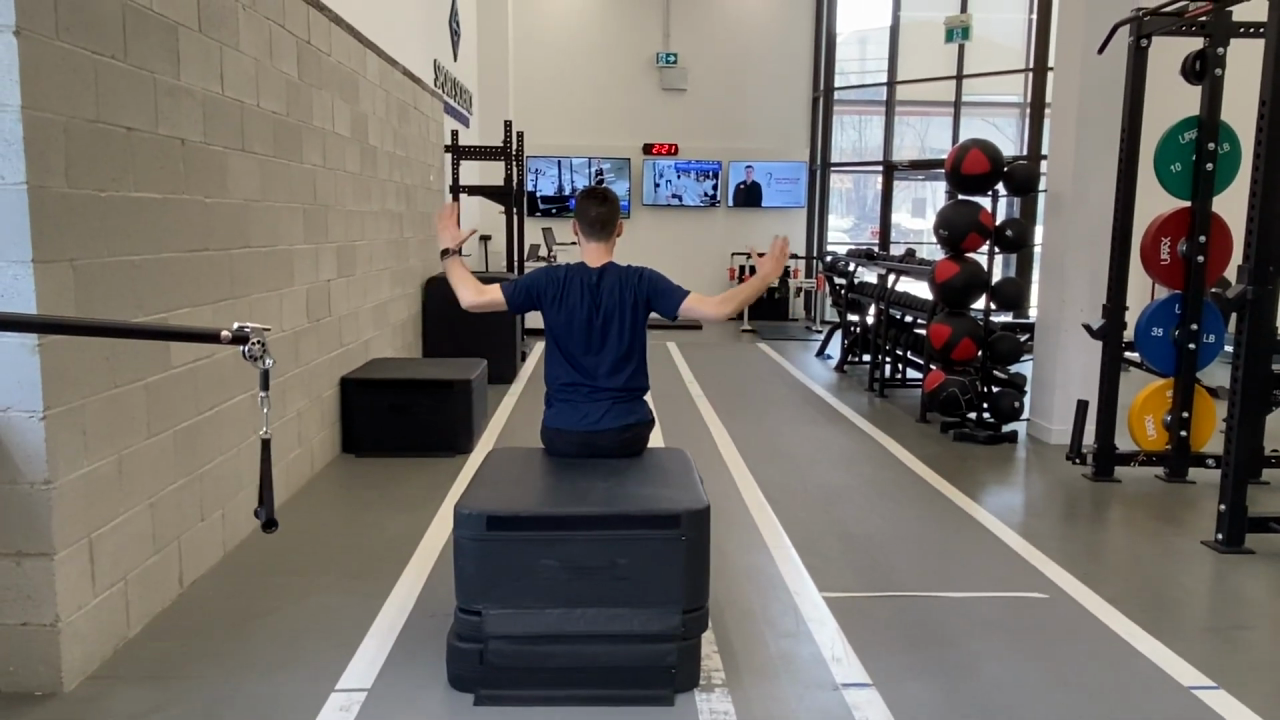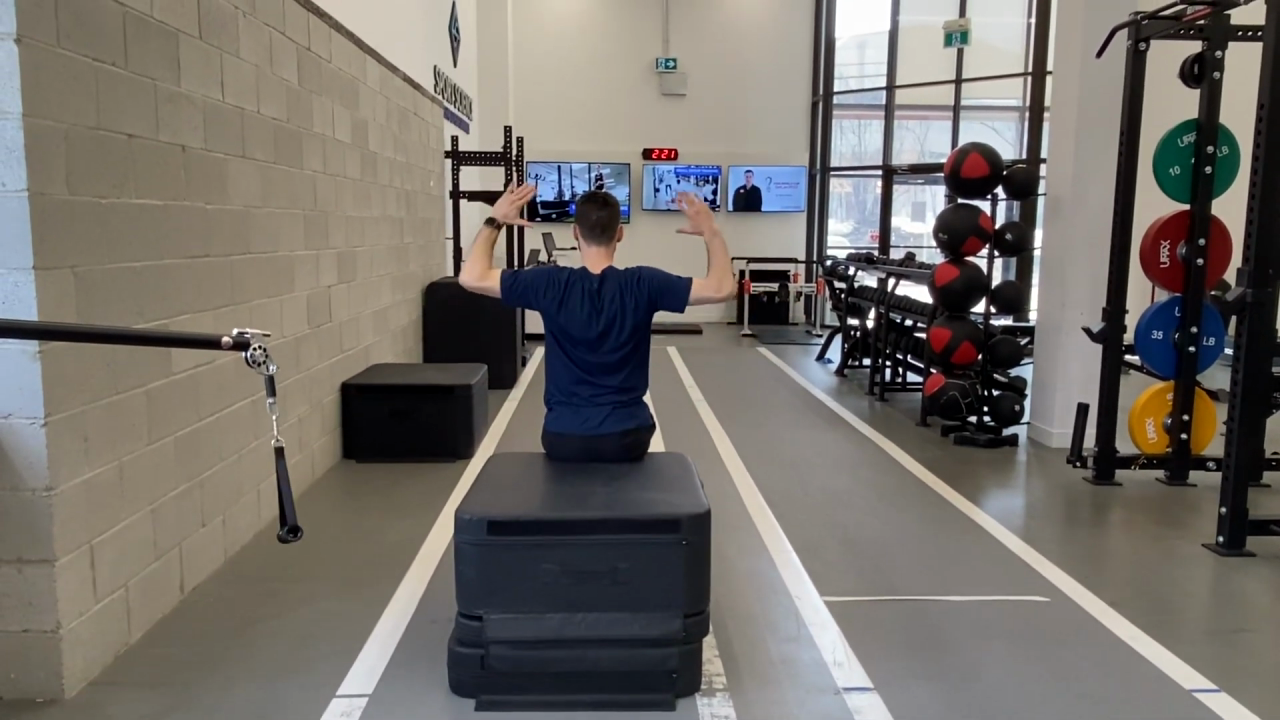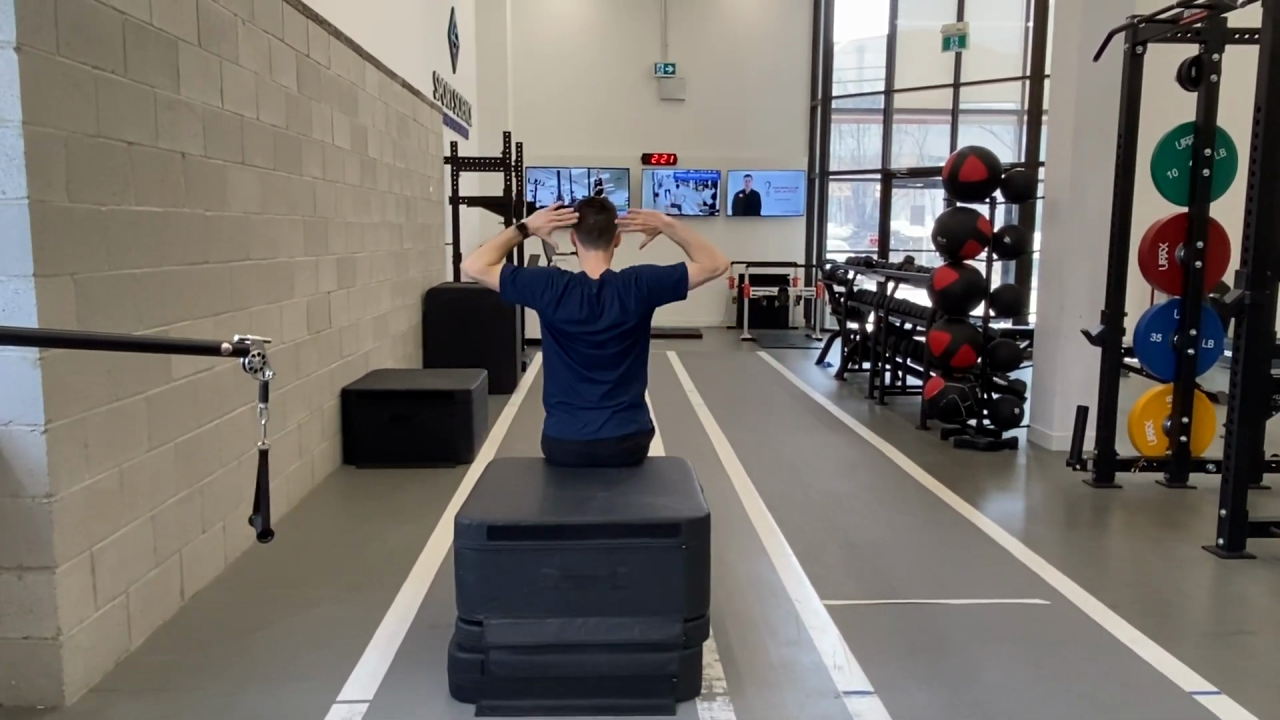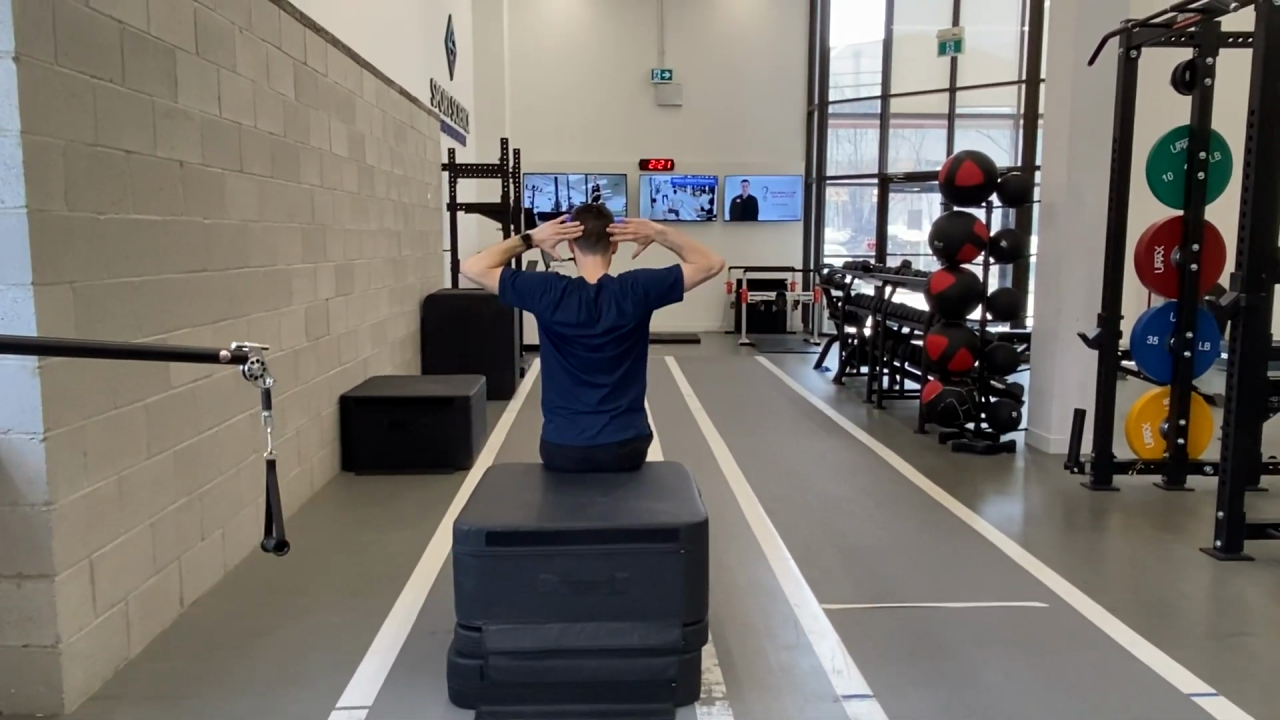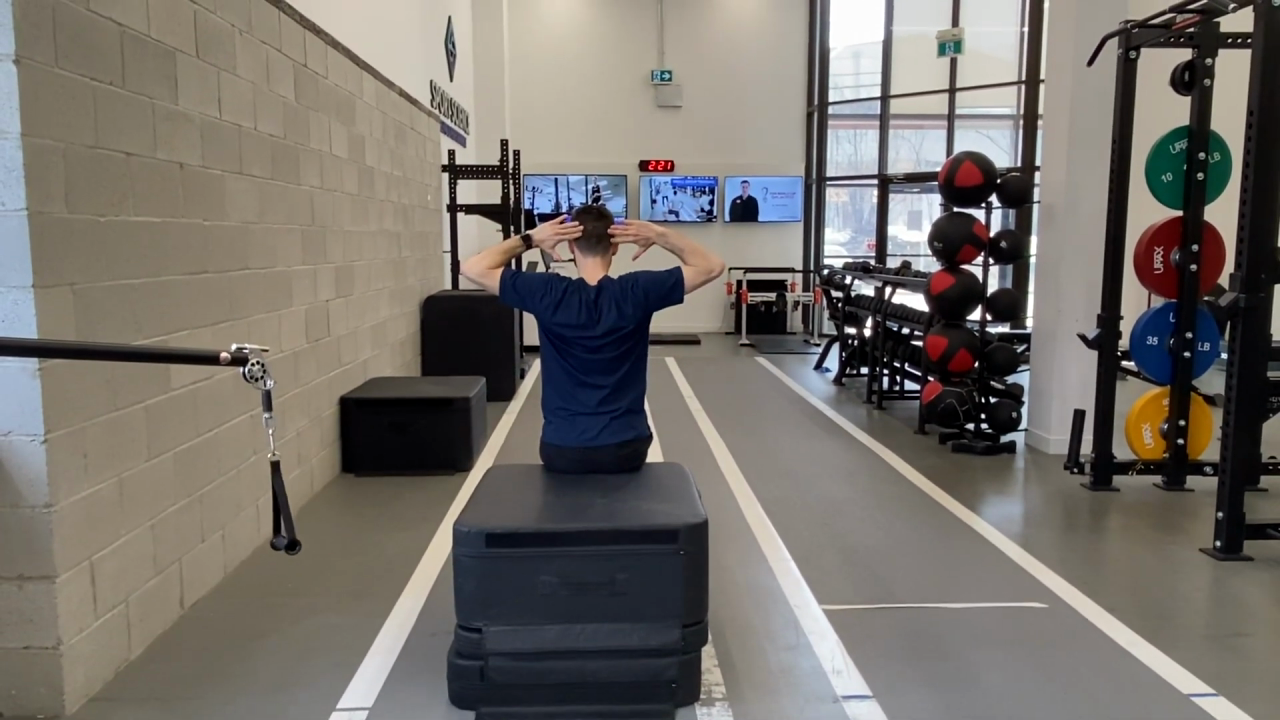
dt=0.5s
person 1, frame 1
left shoulder: (549, 282)
right shoulder: (642, 283)
left elbow: (472, 298)
right elbow: (717, 310)
left wrist: (450, 251)
right wrist: (764, 277)
left hip: (563, 432)
right hip: (626, 432)
person 1, frame 2
left shoulder: (549, 284)
right shoulder: (643, 285)
left elbow: (471, 277)
right elbow: (722, 288)
left wrist: (494, 221)
right wrist: (709, 231)
left hip: (563, 438)
right hip: (628, 437)
person 1, frame 3
left shoulder: (549, 288)
right shoulder: (640, 285)
left elbow: (474, 266)
right elbow: (716, 264)
left wrist: (523, 228)
right wrist: (668, 226)
left hip: (563, 443)
right hip: (627, 441)
person 1, frame 4
left shoulder: (548, 292)
right shoulder: (638, 290)
left elbow: (473, 268)
right elbow: (711, 263)
left wrist: (529, 240)
right wrist: (660, 234)
left hip: (561, 449)
right hip: (626, 447)
person 1, frame 5
left shoulder: (548, 294)
right shoulder: (638, 292)
left elbow: (473, 268)
right elbow: (712, 267)
left wrist: (529, 240)
right wrist: (660, 236)
left hip: (561, 450)
right hip: (625, 448)
